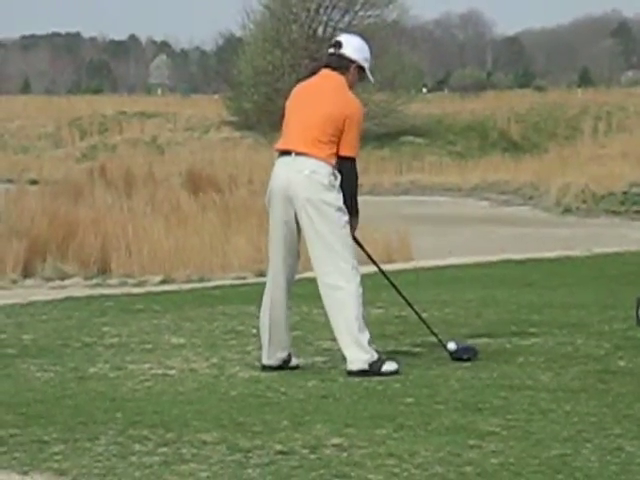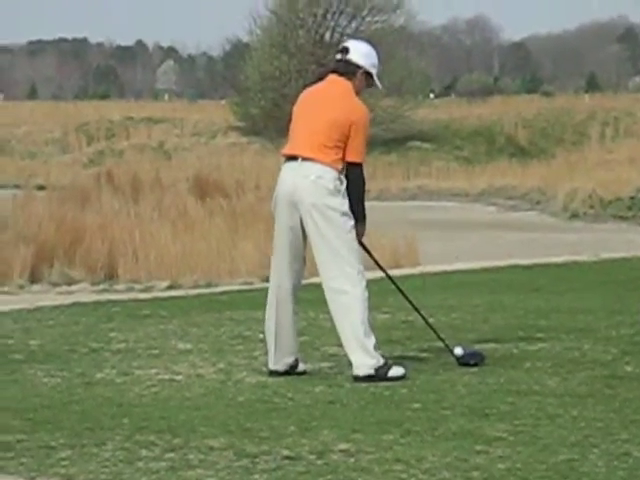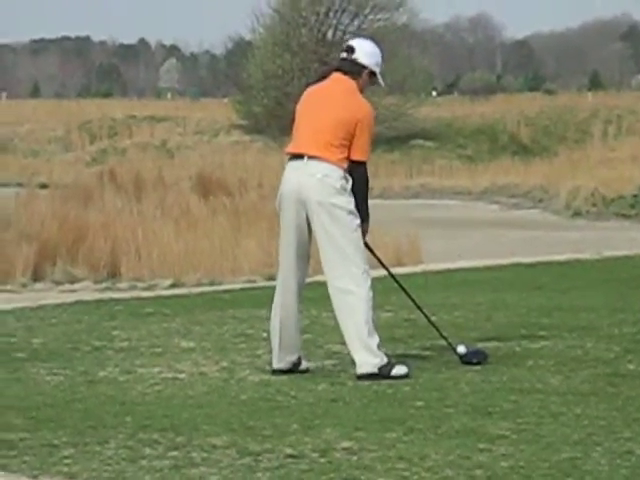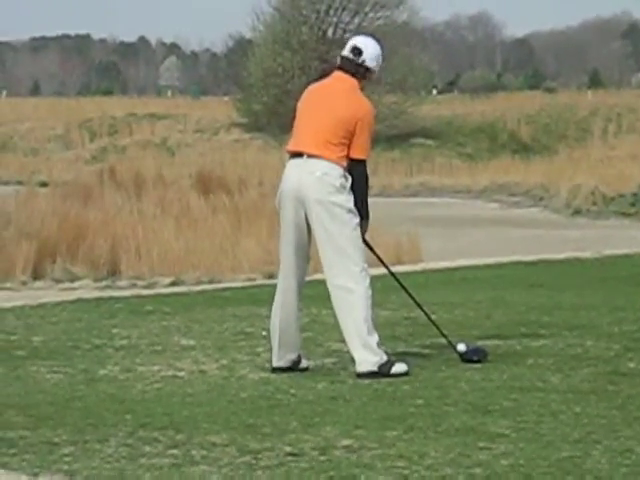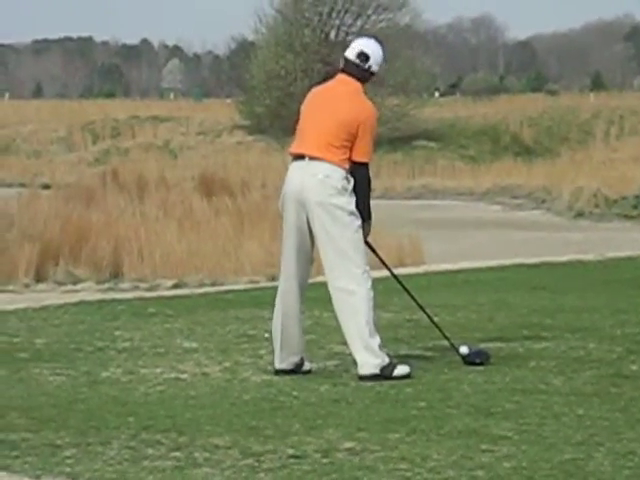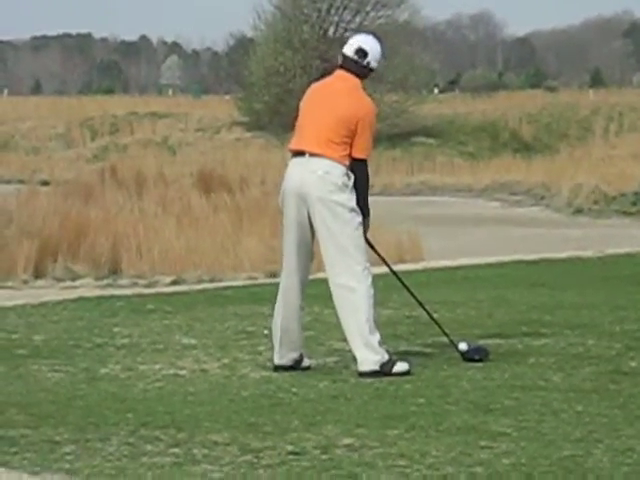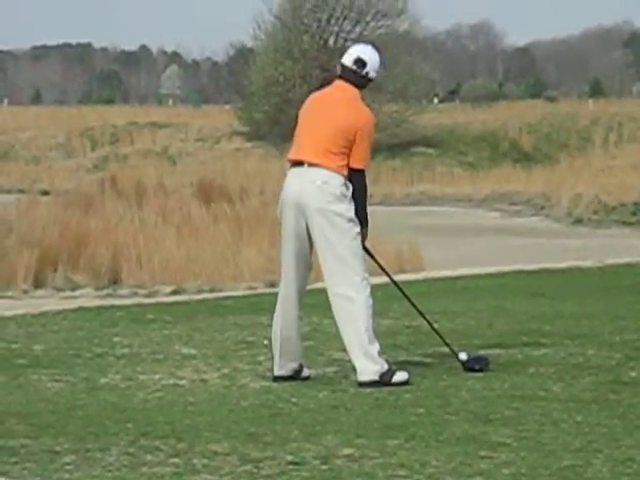
dt=0.1s
person 1, frame 1
left shoulder: (300, 89)
right shoulder: (350, 104)
right elbow: (347, 163)
right wrist: (352, 212)
left hip: (282, 172)
right hip: (315, 177)
left knee: (279, 269)
right knee: (339, 271)
left ankle: (275, 352)
right ankle: (360, 357)
person 1, frame 2
left shoulder: (307, 94)
right shoulder: (357, 109)
right elbow: (353, 169)
right wrist: (359, 218)
left hip: (288, 177)
right hip: (320, 182)
left knee: (284, 275)
right knee: (345, 276)
left ankle: (281, 358)
right ankle: (367, 362)
person 1, frame 3
left shoulder: (310, 93)
right shoulder: (361, 107)
right elbow: (358, 167)
right wrist: (363, 217)
left hip: (293, 176)
right hip: (326, 181)
left knee: (289, 273)
right knee: (350, 275)
left ankle: (285, 356)
right ankle: (370, 361)
person 1, frame 4
left shoulder: (312, 91)
right shoulder: (362, 106)
right elbow: (357, 166)
right wrist: (362, 215)
left hip: (293, 175)
right hip: (326, 179)
left knee: (290, 272)
right knee: (349, 273)
left ankle: (284, 355)
right ankle: (369, 359)
person 1, frame 5
left shoulder: (315, 93)
right shoulder: (365, 109)
right elbow: (360, 169)
right wrist: (365, 217)
left hip: (296, 177)
right hip: (328, 182)
left knee: (292, 274)
right knee: (351, 275)
left ankle: (287, 357)
right ankle: (371, 362)
person 1, frame 6
left shoulder: (315, 89)
right shoulder: (364, 105)
right elbow: (359, 164)
right wrist: (363, 213)
left hip: (296, 173)
right hip: (328, 178)
left knee: (293, 271)
right knee: (351, 272)
left ankle: (286, 353)
right ankle: (371, 357)
person 1, frame 7
left shoulder: (313, 99)
right shoulder: (362, 115)
right elbow: (356, 175)
right wrist: (362, 223)
left hip: (294, 183)
right hip: (326, 188)
left knee: (291, 280)
right knee: (350, 282)
left ankle: (286, 364)
right ankle: (370, 368)
